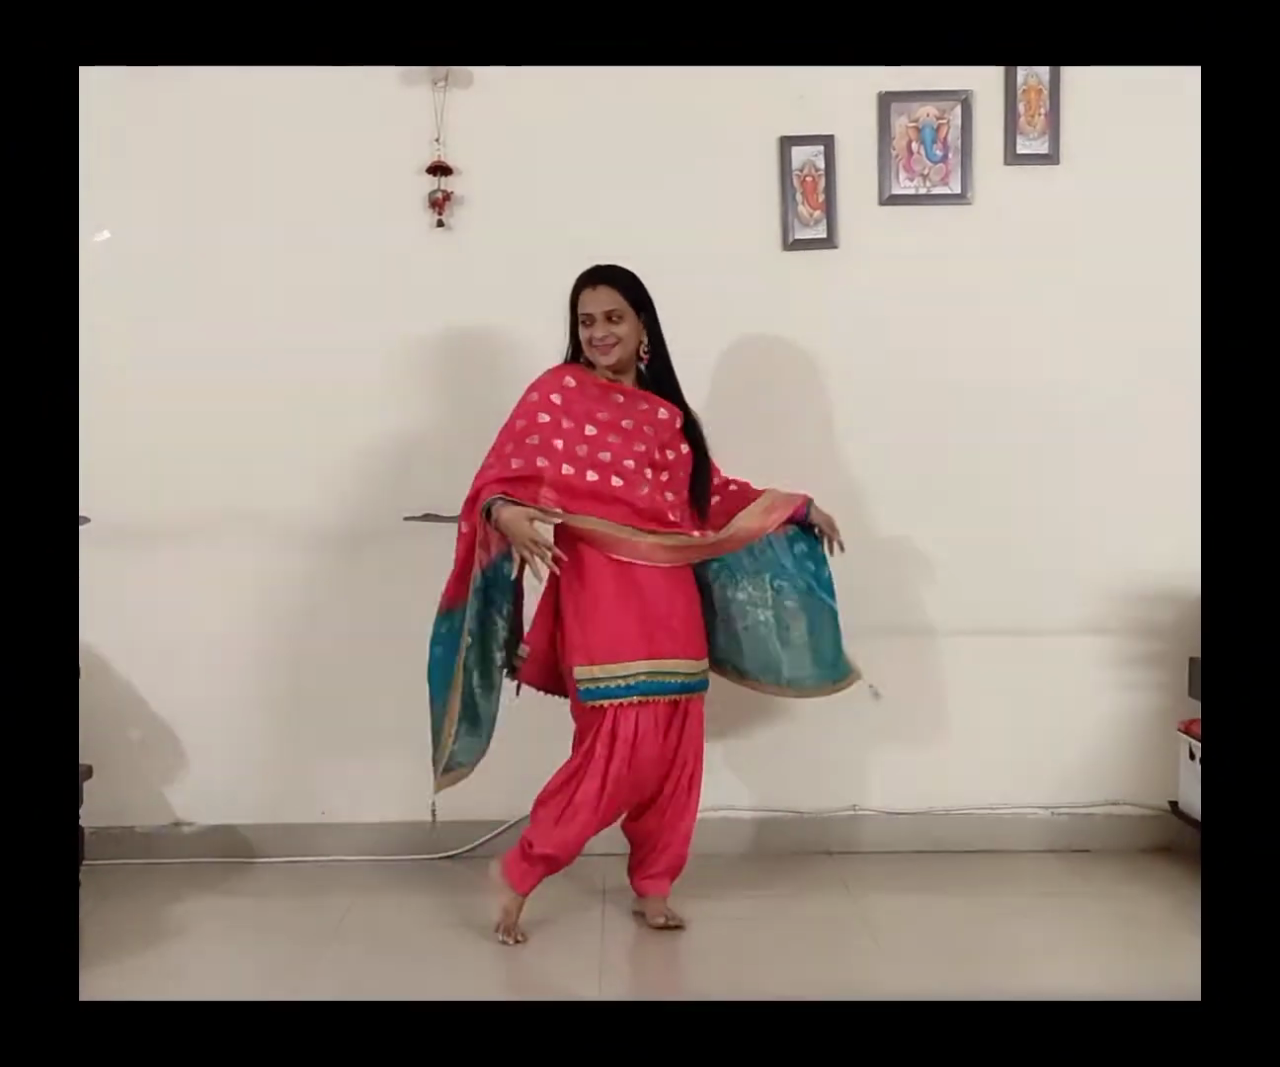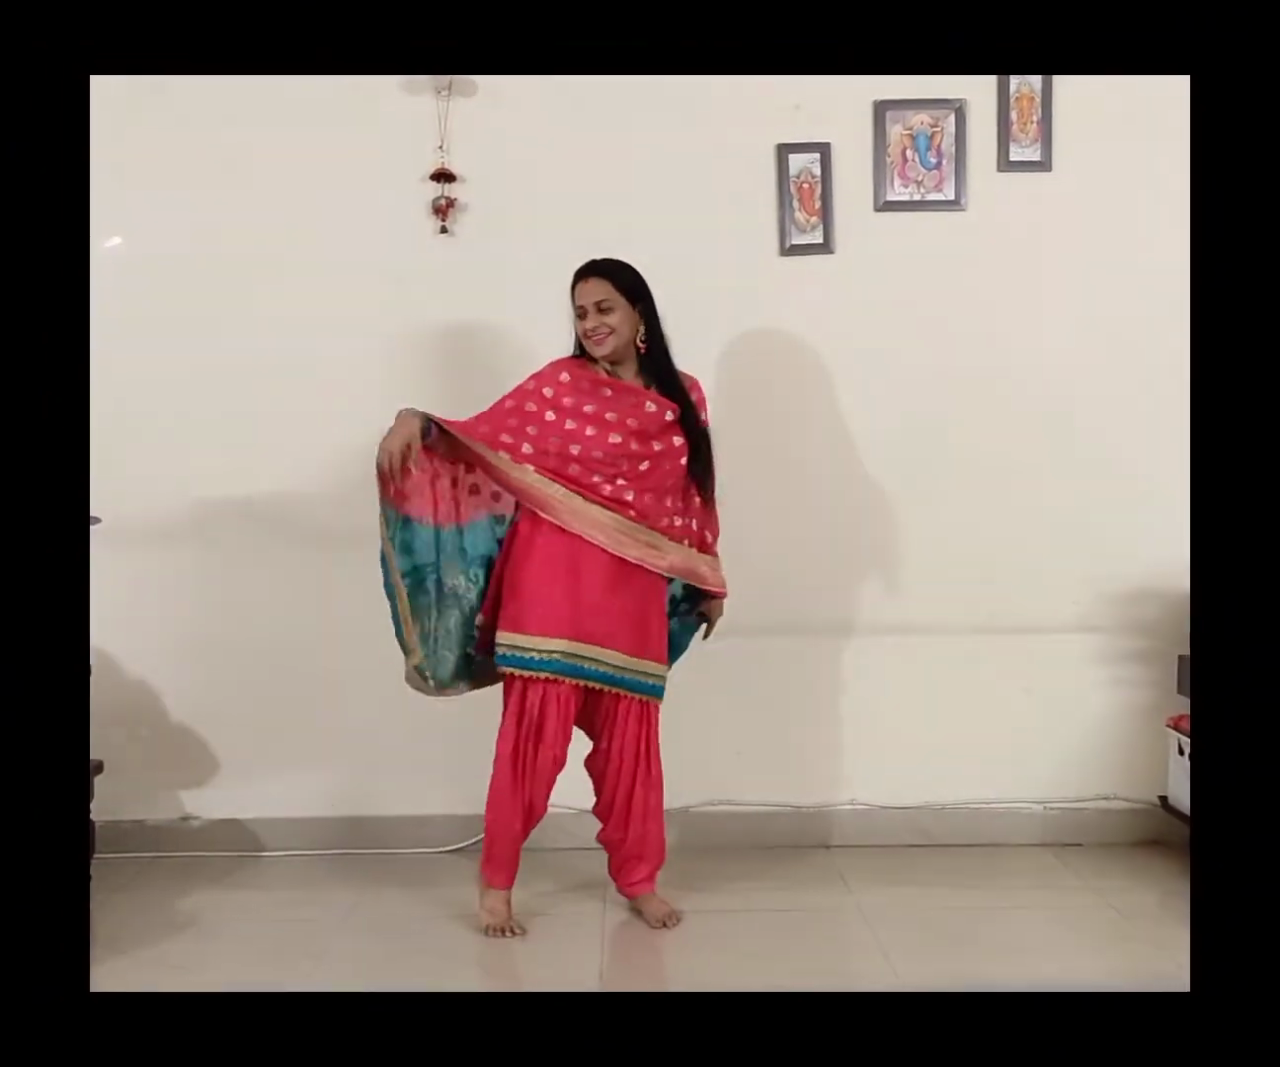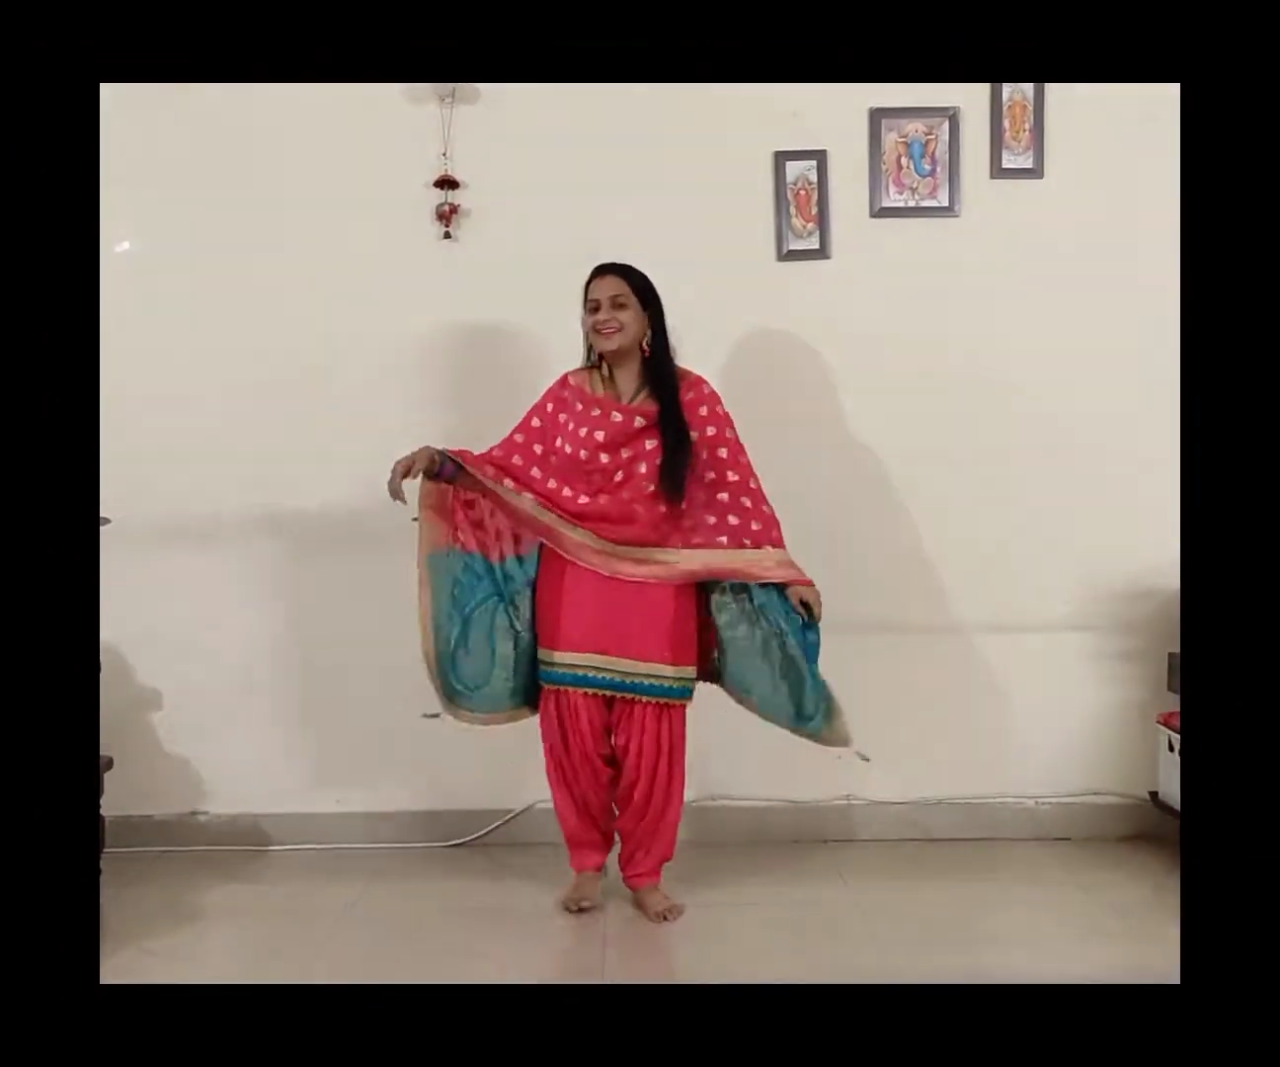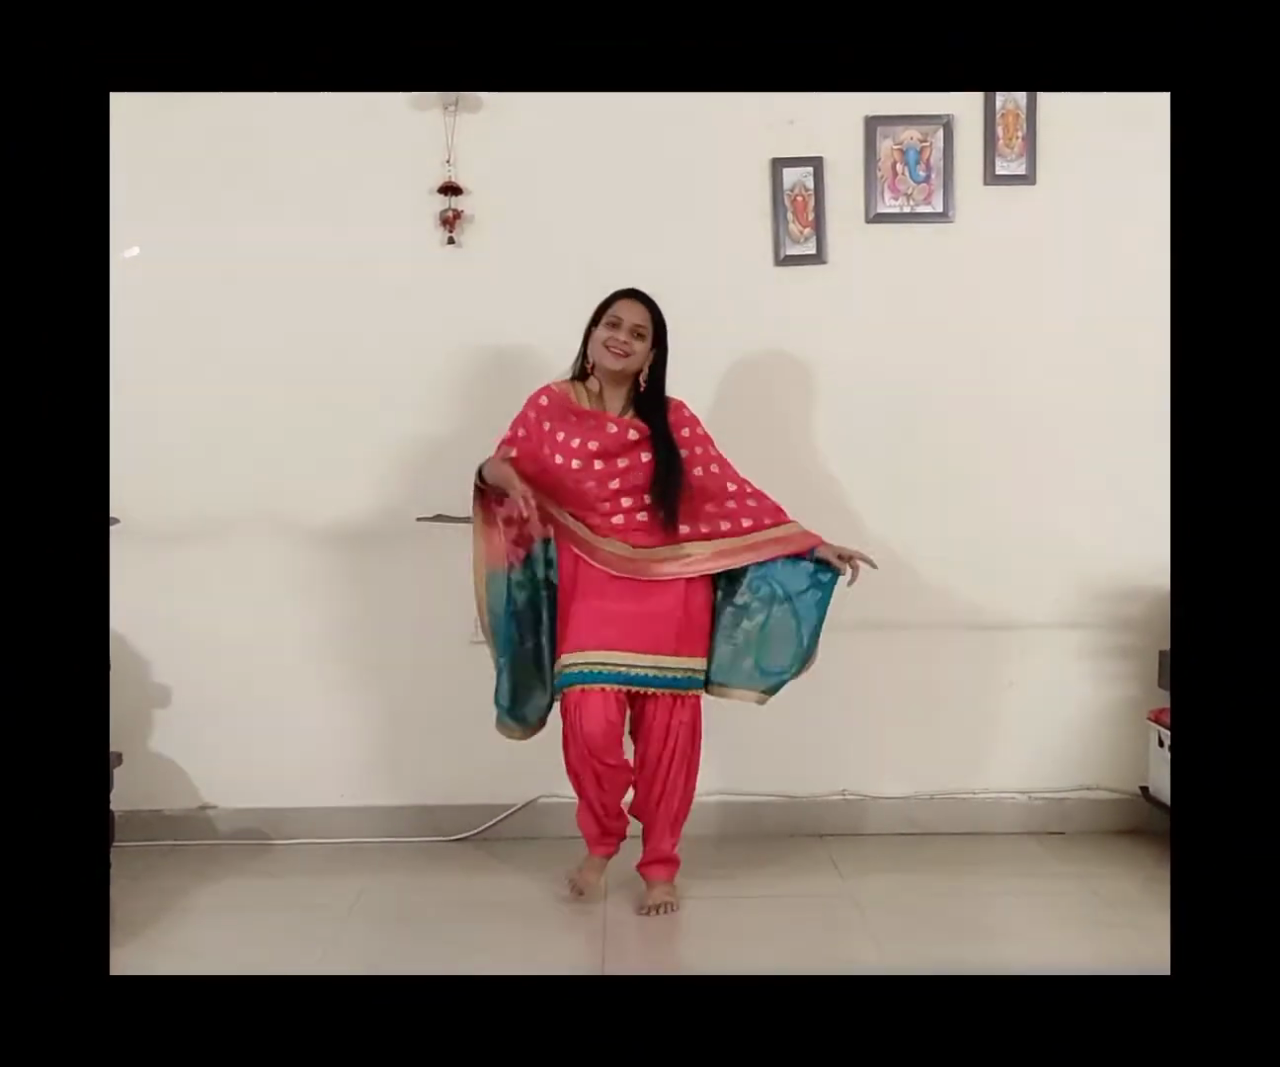
dt=0.5s
person 1, frame 1
left shoulder: (665, 403)
right shoulder: (557, 391)
left elbow: (712, 492)
right elbow: (500, 479)
left wrist: (797, 508)
right wrist: (507, 515)
left hip: (672, 594)
right hip: (603, 592)
left knee: (676, 744)
right knee: (623, 745)
left ankle: (653, 884)
right ankle: (518, 873)
person 1, frame 2
left shoulder: (683, 395)
right shoulder: (559, 383)
left elbow: (693, 495)
right elbow: (481, 442)
left wrist: (708, 581)
right wrist: (415, 421)
left hip: (633, 592)
right hip: (553, 582)
left knee: (630, 739)
right knee: (534, 735)
left ankle: (639, 879)
right ankle: (496, 882)
person 1, frame 3
left shoulder: (690, 395)
right shoulder: (566, 394)
left elbow: (732, 488)
right elbow: (508, 466)
left wrist: (781, 571)
right wrist: (437, 462)
left hip: (658, 591)
right hip: (574, 588)
left knee: (652, 737)
right knee: (574, 731)
left ankle: (646, 873)
right ankle: (588, 859)
person 1, frame 4
left shoulder: (671, 419)
right shoulder: (550, 405)
left elbow: (730, 493)
right elbow: (510, 468)
left wrist: (813, 543)
right wrist: (494, 474)
left hip: (672, 597)
right hip: (594, 596)
left knee: (668, 736)
right knee: (590, 727)
left ankle: (660, 867)
right ankle: (600, 844)
